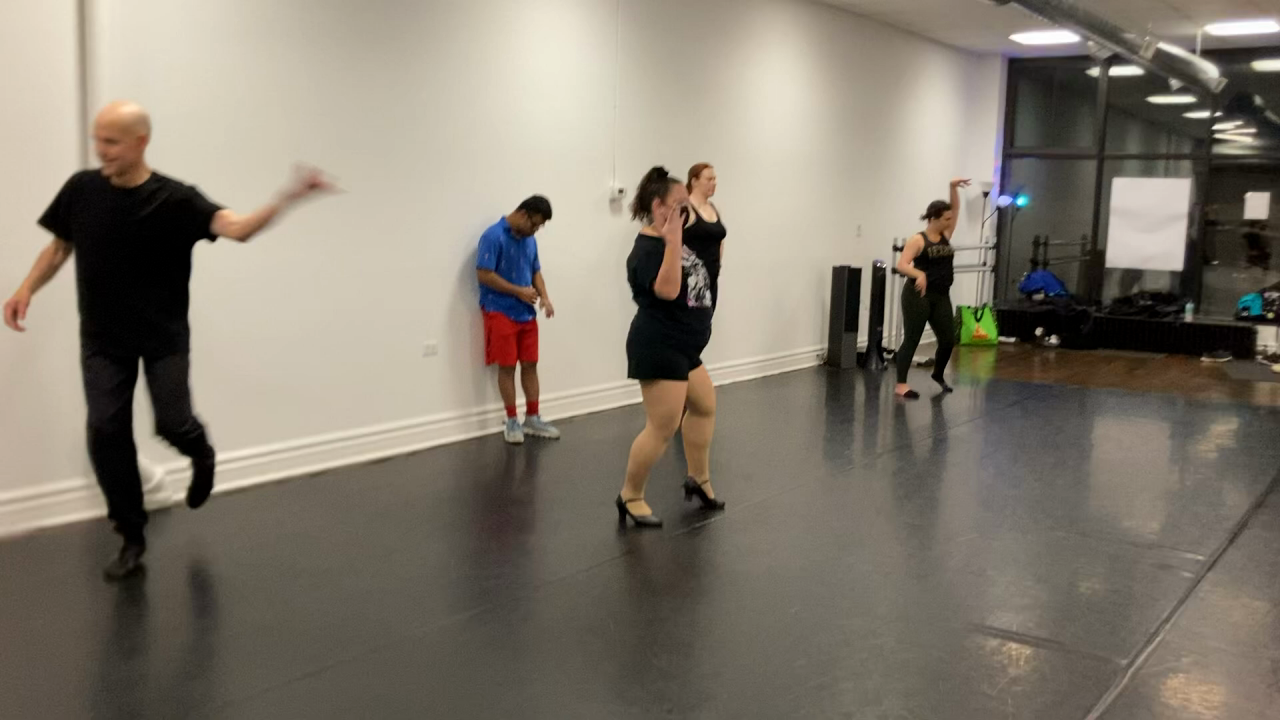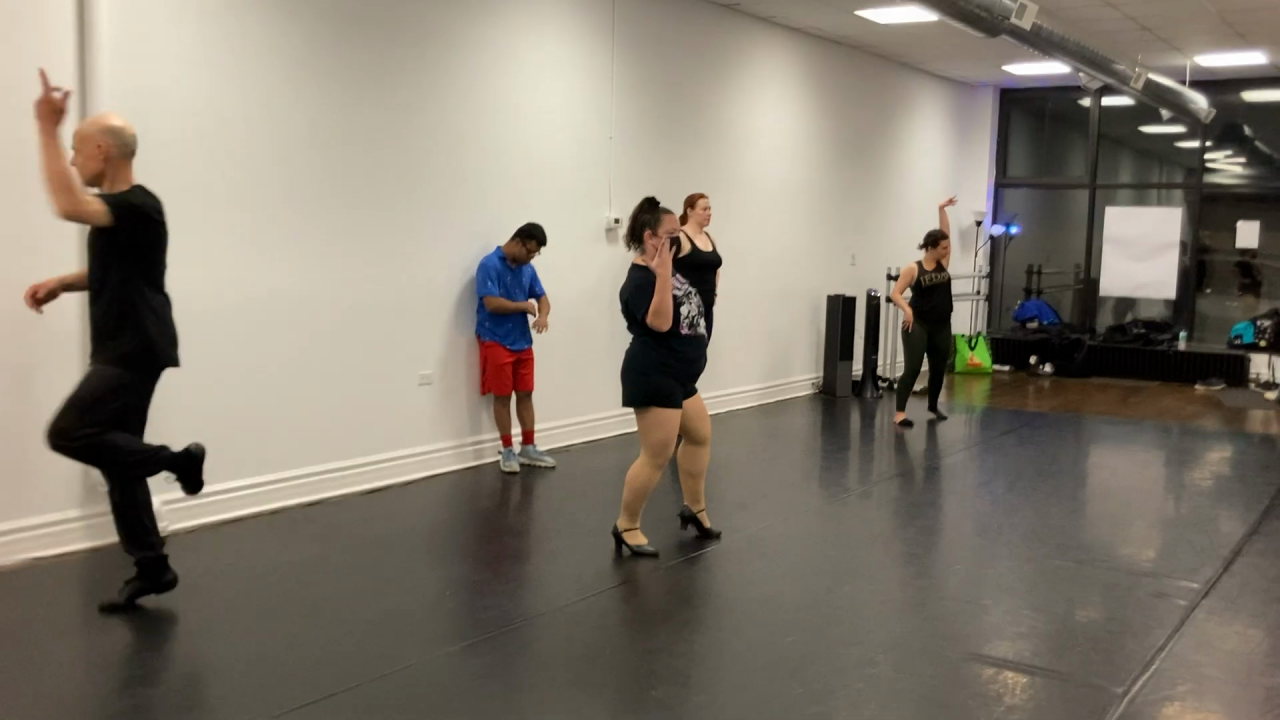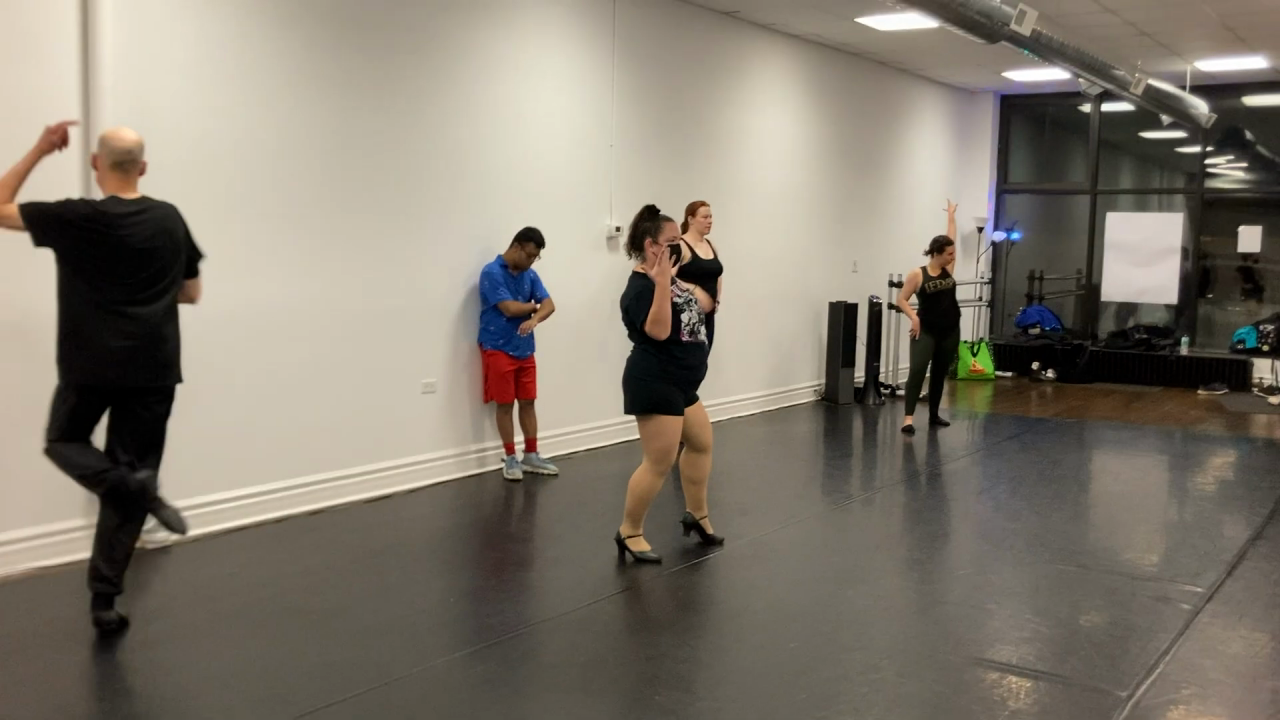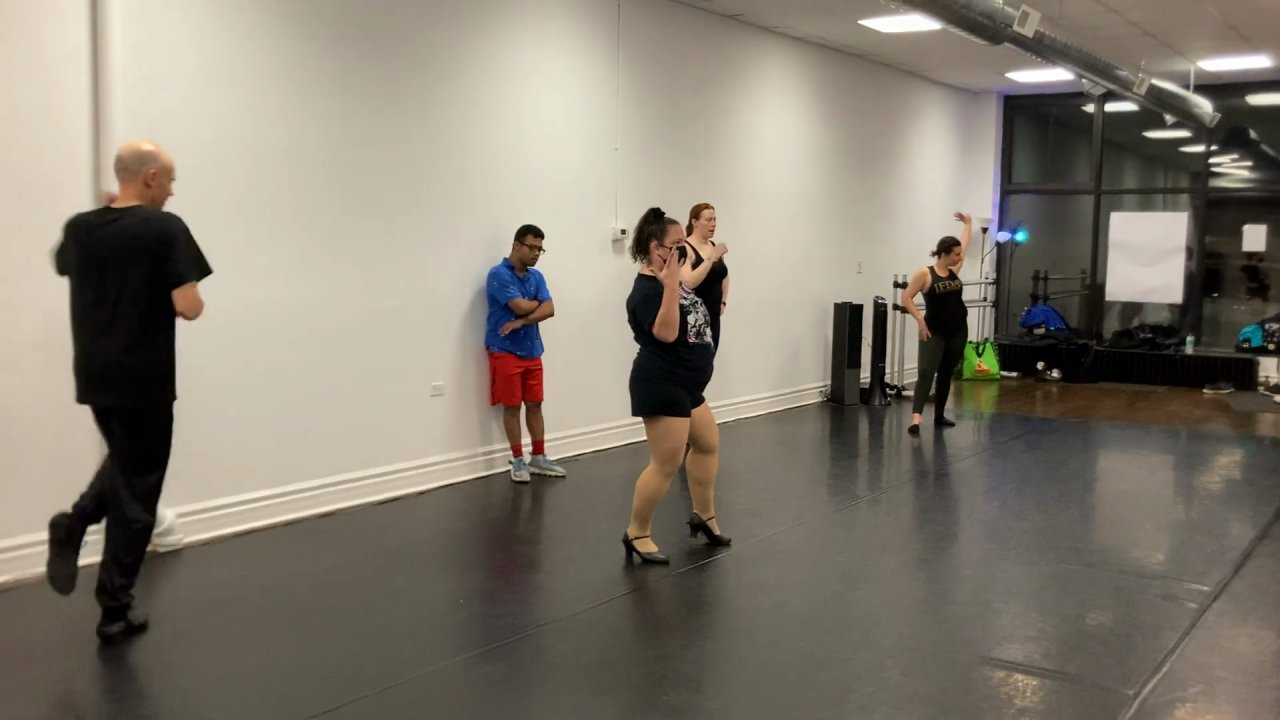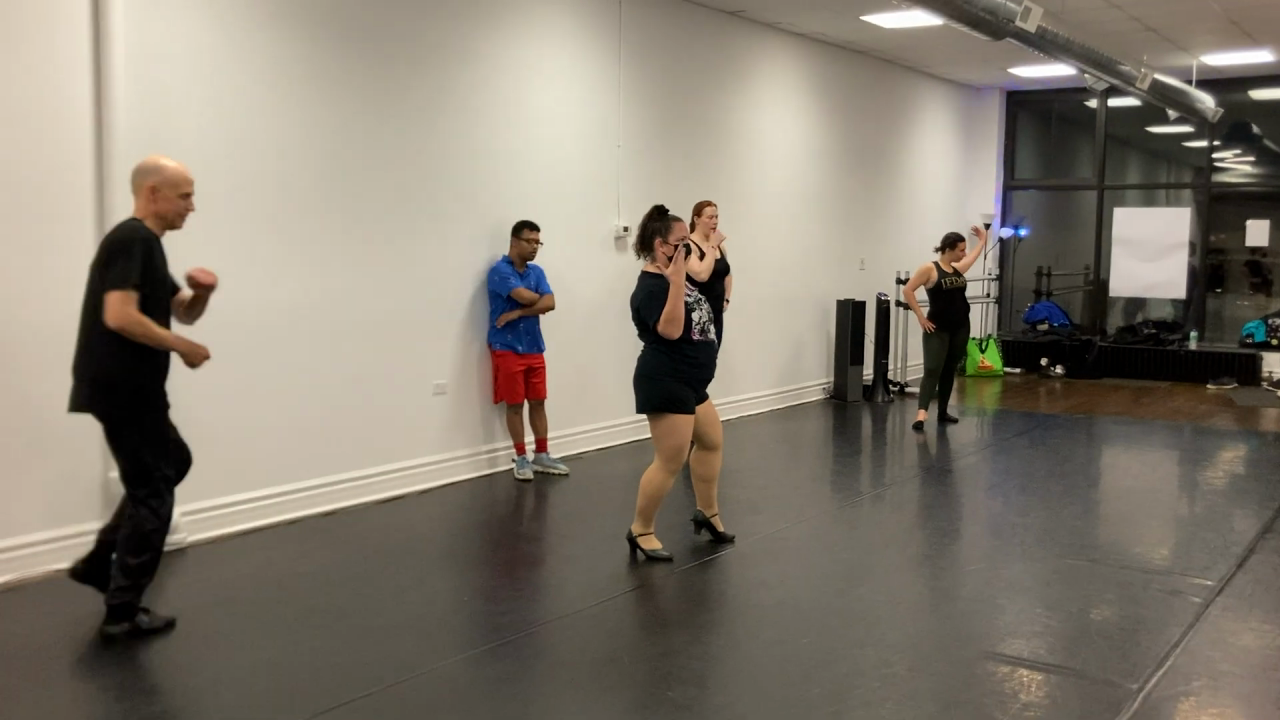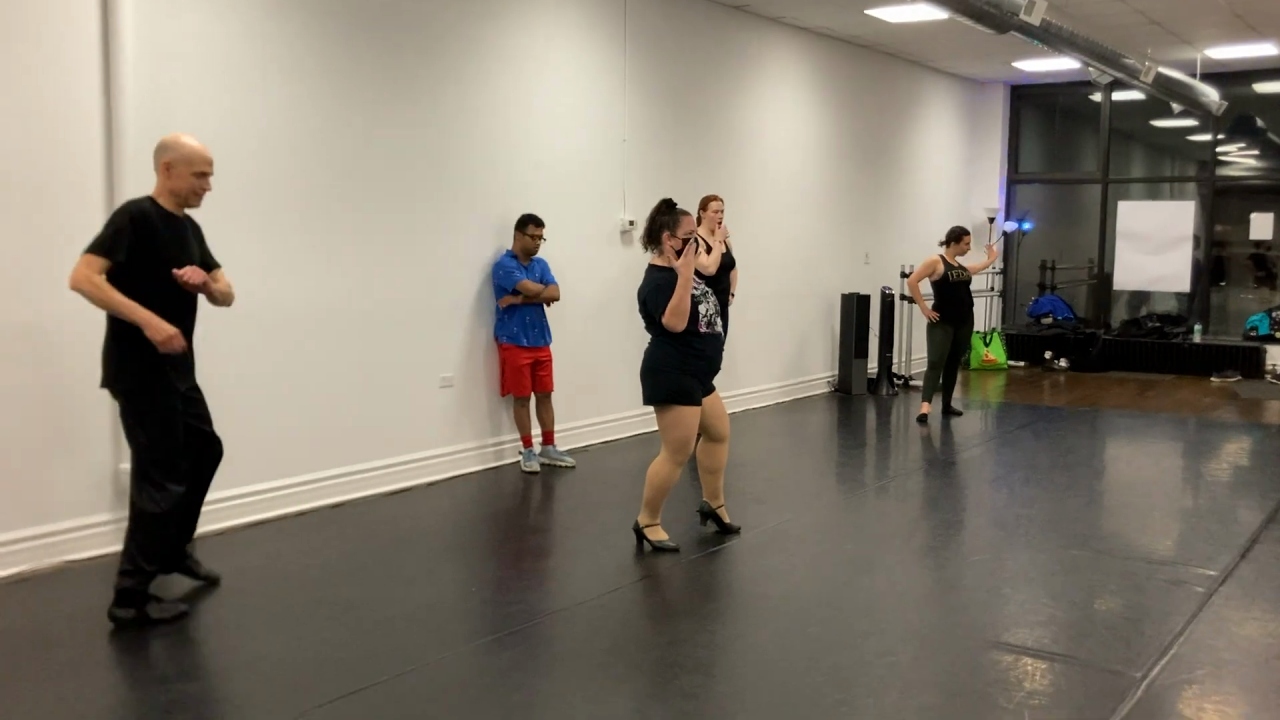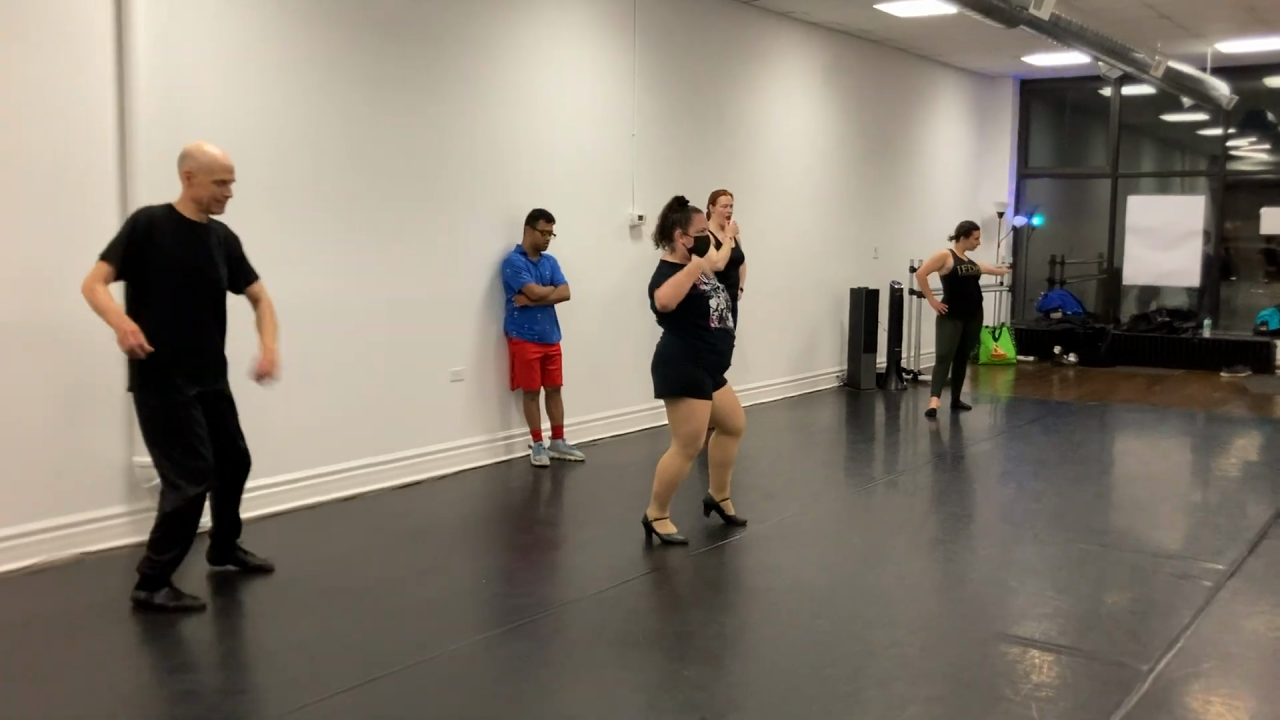
dt=0.2s
person 1, frame 1
left shoulder: (177, 198)
right shoulder: (82, 190)
left elbow: (236, 228)
right elbow: (58, 247)
left wrist: (289, 197)
left hip: (163, 338)
right hip: (104, 342)
left knee: (174, 425)
right knee: (105, 433)
left ankle: (201, 457)
right ankle: (132, 537)
person 1, frame 2
left shoulder: (136, 206)
right shoulder: (120, 205)
left elbow: (71, 206)
left wrist: (48, 129)
right wrist: (58, 284)
left hip: (134, 350)
right hip: (131, 347)
left knee: (70, 432)
right knee: (117, 449)
left ankle: (173, 459)
right ankle: (152, 566)
person 1, frame 3
left shoulder: (76, 218)
right shoulder: (167, 218)
right elbow: (189, 292)
left hip: (90, 366)
right hip: (155, 369)
left knee: (64, 444)
right knee: (130, 464)
right ankle: (104, 599)
person 1, frame 4
left shoulder: (80, 228)
right shoulder: (167, 228)
left elbow: (63, 263)
right elbow: (189, 308)
right wrist: (184, 297)
left hip: (96, 375)
right hip: (144, 379)
left knee: (128, 462)
right knee: (137, 489)
left ankle: (73, 524)
right ankle: (114, 612)
person 1, frame 5
left shoulder: (139, 241)
right shoulder: (134, 240)
left elbow: (173, 313)
right elbow: (119, 317)
left wrist: (200, 290)
right wrist: (180, 346)
left hip: (129, 387)
right hip: (124, 391)
left knee: (172, 463)
right knee: (154, 492)
left ankle: (100, 561)
right ankle: (121, 612)
person 1, frame 6
left shoulder: (189, 228)
right shoulder: (135, 217)
left elbow: (226, 290)
right elbow: (83, 277)
left wrist: (204, 279)
right wrist: (148, 321)
left hip: (176, 371)
right hip: (142, 373)
left knee: (205, 451)
right knee: (163, 477)
left ankle: (173, 552)
right ankle: (130, 598)
person 1, frame 7
left shoulder: (223, 238)
right shoulder: (148, 225)
left elbow: (259, 298)
right elbow: (97, 281)
left wrist: (268, 349)
right wrist: (121, 320)
left hip: (209, 376)
right hip: (161, 381)
left knee: (234, 462)
right knee: (190, 475)
left ankle: (225, 546)
right ankle: (152, 580)
person 2, frame 1
left shoulder: (670, 241)
right shoulder: (649, 250)
right elbow: (668, 289)
right wrist: (673, 242)
left hip: (683, 348)
right hip: (658, 349)
left knee: (705, 407)
right knee: (662, 427)
left ankle: (699, 480)
right ankle: (630, 496)
person 2, frame 2
left shoulder: (664, 271)
right shoulder: (641, 280)
left elbow: (683, 313)
right elbow: (660, 322)
right wrist: (662, 275)
left hip: (679, 376)
right hip: (653, 377)
left knee: (700, 436)
right knee: (657, 456)
left ankle: (695, 509)
right ankle: (626, 526)
person 2, frame 3
left shoulder: (664, 278)
right shoulder: (641, 287)
right elbow: (658, 331)
right wrist: (662, 284)
left hip: (680, 383)
right hip: (655, 385)
left knee: (701, 443)
right knee: (659, 463)
left ankle: (697, 515)
right ankle: (629, 532)
person 2, frame 4
left shoulder: (667, 281)
right shoulder: (647, 290)
right elbow: (666, 333)
right wrist: (671, 286)
left hip: (686, 384)
right hip: (661, 386)
left knee: (708, 445)
right knee: (666, 464)
left ankle: (704, 516)
right ankle: (636, 533)
person 2, frame 5
left shoulder: (671, 279)
right shoulder: (651, 287)
right elbow: (670, 329)
right wrist: (676, 283)
left hip: (689, 382)
right hip: (665, 384)
left knee: (711, 442)
right knee: (670, 462)
left ankle: (708, 513)
right ankle: (640, 531)
person 2, frame 6
left shoulder: (679, 273)
right shoulder: (658, 280)
right elbow: (674, 322)
right wrist: (685, 274)
left hip: (696, 374)
right hip: (671, 376)
left knee: (718, 433)
right knee: (677, 453)
left ankle: (714, 504)
right ankle: (647, 521)
person 2, frame 7
left shoulder: (698, 270)
right shoulder: (673, 273)
right elbow: (664, 303)
left wrist: (720, 255)
right wrist: (695, 268)
left hip: (709, 368)
right hip: (682, 370)
left knee: (734, 426)
right knee: (687, 446)
left ankle: (719, 497)
right ankle: (656, 514)
person 3, frame 1
left shoulder: (529, 240)
right shoulder: (493, 236)
left elbow: (536, 272)
right elbow: (484, 276)
left wrist: (544, 296)
right wrist: (520, 292)
left hip: (527, 313)
right hip: (501, 313)
left knee: (530, 365)
right knee: (507, 367)
left ankle: (533, 419)
right ankle: (512, 421)
person 3, frame 2
left shoulder: (527, 269)
right shoulder: (489, 265)
left elbow: (542, 298)
right elbow: (493, 304)
left wrist: (543, 316)
right wrist: (526, 305)
left hip: (523, 342)
right hip: (496, 342)
left knee: (525, 394)
right knee: (502, 397)
left ankle: (528, 448)
right ankle: (507, 451)
person 3, frame 3
left shoulder: (531, 276)
right shoulder: (492, 272)
left elbow: (549, 305)
right elbow: (511, 309)
left wrist: (532, 320)
right wrist: (532, 305)
left hip: (525, 349)
right hip: (498, 350)
left knee: (528, 402)
right knee: (505, 404)
left ankle: (531, 456)
right ankle: (510, 459)
person 3, frame 4
left shoulder: (536, 276)
right shoulder: (499, 274)
left elbow: (549, 310)
right elbow: (521, 306)
left wrist: (520, 322)
right wrist: (536, 305)
left hip: (532, 351)
right hip: (505, 352)
left knee: (535, 405)
right knee: (511, 407)
left ankle: (538, 458)
right ankle: (518, 461)
person 3, frame 5
left shoulder: (537, 272)
right shoulder: (499, 271)
left elbow: (549, 304)
right elbow: (526, 296)
left wrist: (518, 313)
right wrist: (537, 302)
left hip: (534, 348)
right hip: (507, 350)
left knee: (538, 403)
right knee: (515, 405)
left ankle: (542, 456)
right ankle: (521, 459)
person 3, frame 6
left shoulder: (541, 264)
right shoulder: (504, 265)
left elbow: (555, 294)
right elbow: (531, 289)
left wrist: (521, 298)
right wrist: (543, 289)
left hip: (541, 340)
right hip: (514, 343)
left knee: (545, 395)
right knee: (522, 398)
left ankle: (549, 448)
right ankle: (528, 452)
person 3, frame 7
left shoulder: (550, 261)
right shoulder: (513, 262)
left elbow: (565, 293)
right elbow: (536, 292)
left wrist: (534, 300)
right wrist: (552, 289)
left hip: (551, 335)
right hip: (524, 338)
left knee: (554, 389)
right knee: (531, 392)
left ankle: (558, 442)
right ankle: (538, 445)
person 4, frame 1
left shoulder: (945, 236)
right shoulder: (918, 240)
left elbow: (955, 209)
right elbow: (902, 264)
left wrist: (954, 187)
right wrist: (917, 273)
left hip: (941, 296)
right hip: (919, 295)
left knee: (948, 339)
right knee: (912, 339)
left ankle: (938, 374)
right ankle: (901, 384)
person 4, frame 2
left shoulder: (943, 263)
right shoulder: (912, 269)
left elbow: (945, 234)
right elbow: (895, 293)
left wrist: (942, 210)
right wrist: (907, 309)
left hip: (941, 325)
right hip: (918, 324)
left knee: (939, 368)
right knee: (912, 368)
left ankle: (933, 406)
right ankle: (900, 412)
person 4, frame 3
left shoulder: (948, 270)
right shoulder: (917, 274)
left elbow: (951, 239)
right elbow: (901, 300)
left wrist: (951, 216)
right wrist: (913, 318)
left hip: (950, 332)
right hip: (926, 331)
left knee: (940, 374)
right knee: (917, 372)
left ankle: (934, 414)
right ankle: (909, 417)
person 4, frame 4
left shoulder: (953, 271)
right shoulder: (925, 274)
left elbow: (964, 247)
right elbow: (907, 298)
left wrist: (968, 225)
right wrist: (920, 322)
left hip: (957, 331)
right hip: (934, 332)
left knee: (946, 374)
right knee: (926, 372)
left ankle: (939, 415)
right ankle: (916, 417)
person 4, frame 5
left shoulder: (957, 270)
right shoulder: (930, 269)
left elbow: (973, 256)
right elbow: (908, 291)
left wrist: (982, 240)
right wrist: (920, 316)
left hip: (960, 328)
right hip: (937, 329)
left knee: (950, 370)
right knee: (932, 369)
left ankle: (943, 411)
right ankle: (921, 413)
person 4, frame 6
left shoulder: (960, 266)
right shoulder: (935, 262)
left elbow: (976, 268)
right elbow: (912, 281)
left wrist: (990, 258)
right wrist: (923, 308)
left hip: (964, 321)
right hip: (941, 322)
left knee: (953, 363)
right knee: (935, 362)
left ankle: (947, 404)
right ankle: (925, 406)
person 4, frame 7
left shoulder: (969, 260)
right shoulder: (945, 256)
left elbow: (981, 269)
right elbow: (920, 274)
left wrist: (998, 270)
right wrist: (932, 301)
left hip: (973, 316)
right hip: (950, 316)
left knee: (962, 357)
right knee: (944, 356)
left ankle: (955, 399)
right ankle: (934, 400)
